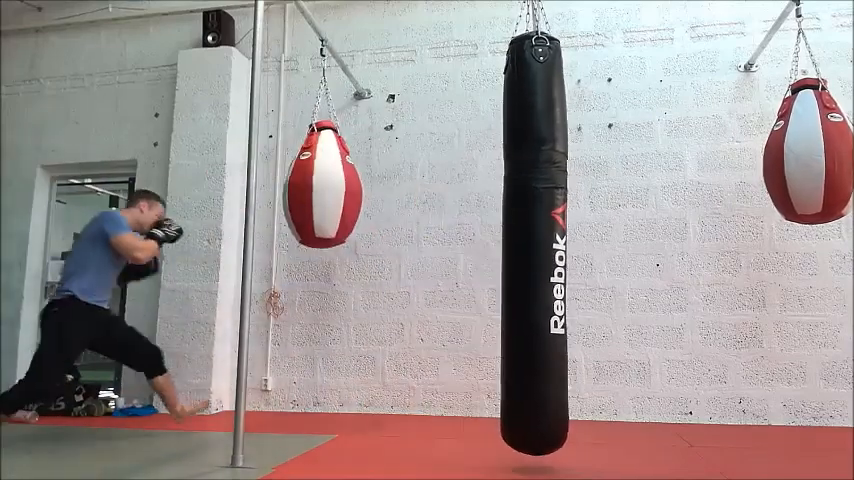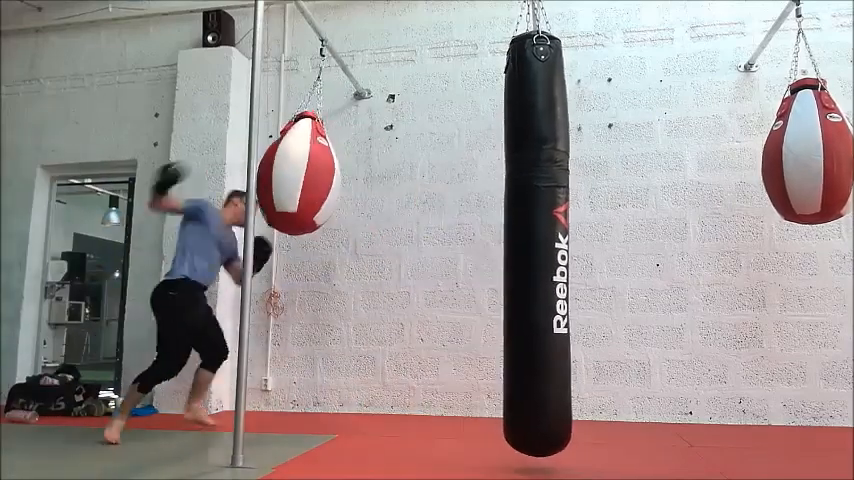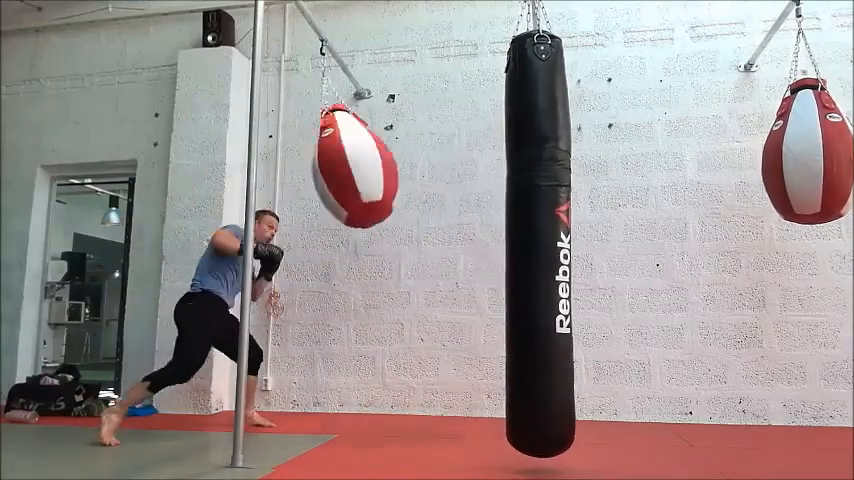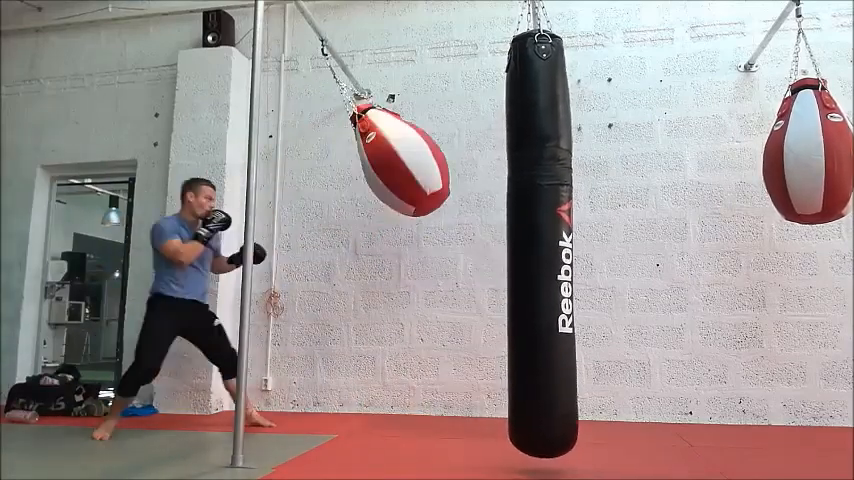
dt=0.3s
person 1, frame 1
left shoulder: (126, 234)
right shoulder: (111, 219)
right elbow: (139, 254)
right wrist: (160, 236)
left hip: (96, 314)
right hip: (69, 313)
left knee: (150, 356)
right knee: (43, 383)
left ankle: (177, 409)
person 1, frame 2
left shoulder: (229, 240)
right shoulder: (204, 210)
left elbow: (240, 278)
right elbow: (158, 205)
left wrist: (257, 257)
right wrist: (161, 187)
left hip: (193, 297)
right hip: (177, 293)
left knee: (216, 351)
right knee: (169, 362)
left ankle: (194, 406)
right ankle: (120, 417)
person 1, frame 3
left shoulder: (246, 251)
right shoulder: (235, 233)
left elbow: (253, 295)
right elbow: (218, 240)
left wrist: (267, 272)
right wrist: (252, 250)
left hip: (217, 311)
right hip: (200, 307)
left knee: (253, 355)
right knee: (181, 368)
left ankle: (249, 413)
right ankle: (115, 413)
person 1, frame 4
left shoulder: (210, 232)
right shoulder: (164, 226)
left elbow: (217, 266)
right elbow: (180, 257)
left wrist: (240, 258)
right wrist: (204, 231)
left hip: (197, 308)
right hip: (165, 306)
left knee: (228, 359)
right knee: (144, 367)
left ankle: (248, 412)
right ankle: (112, 418)
